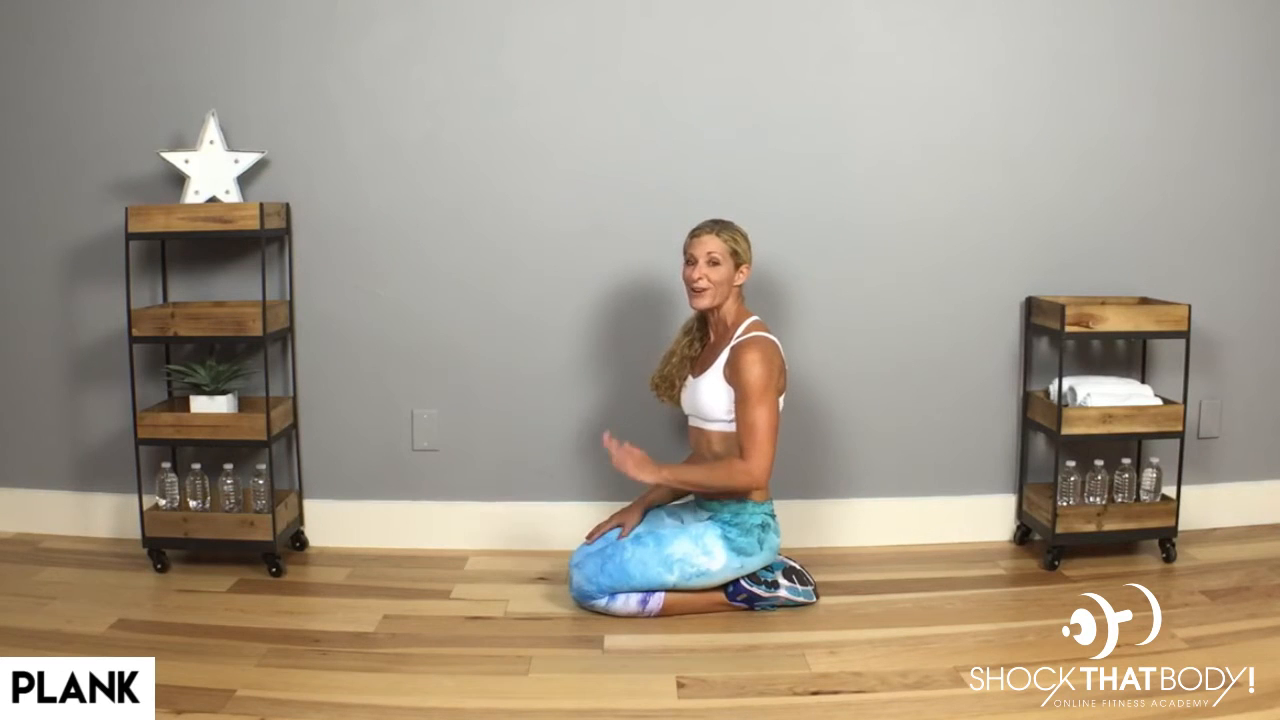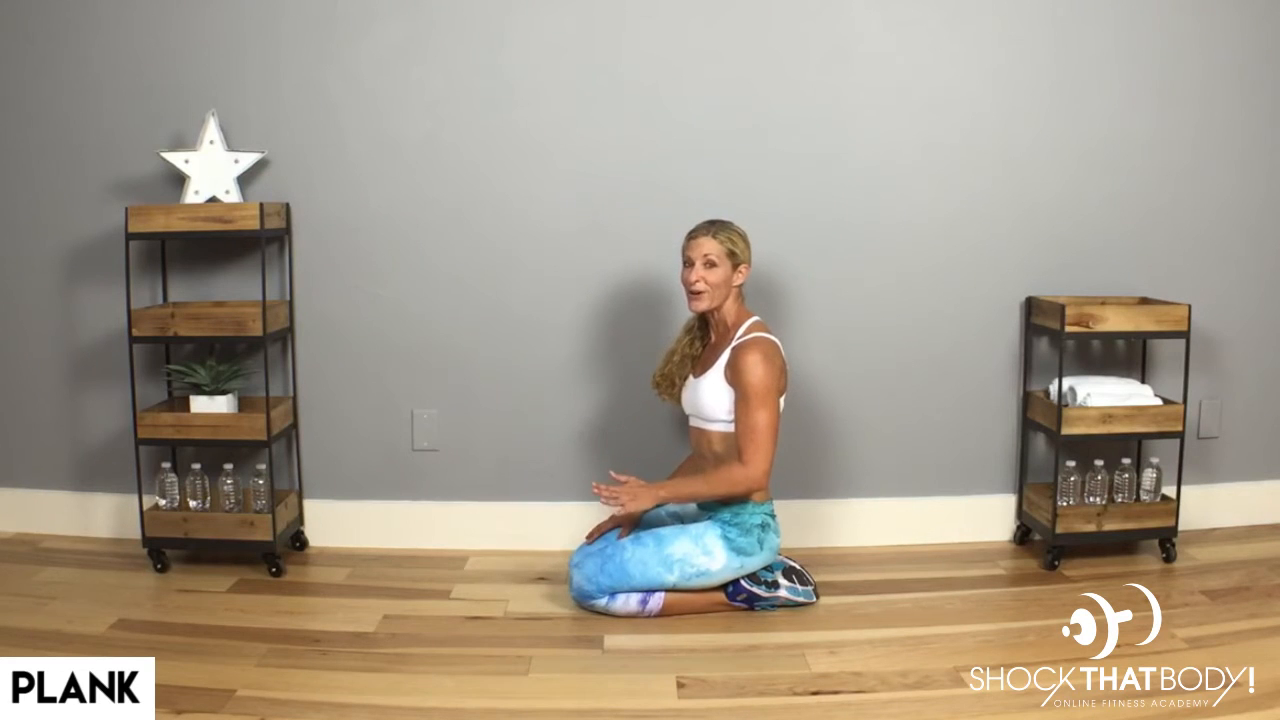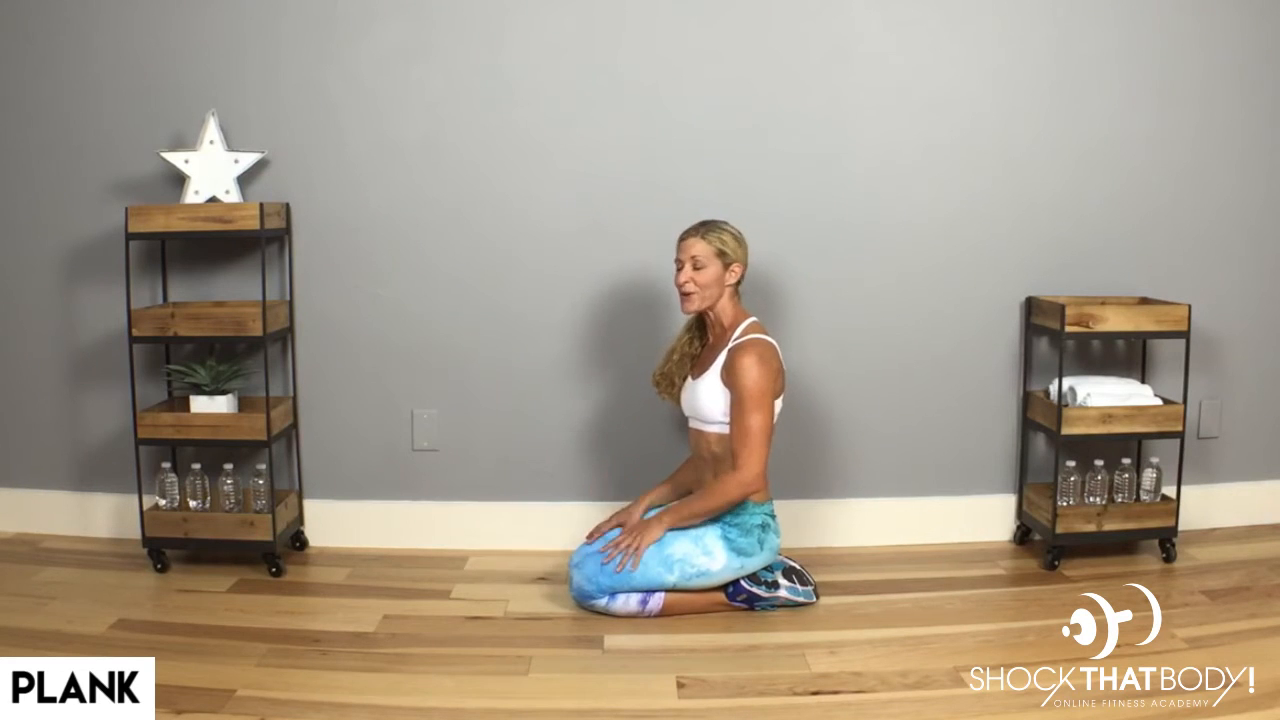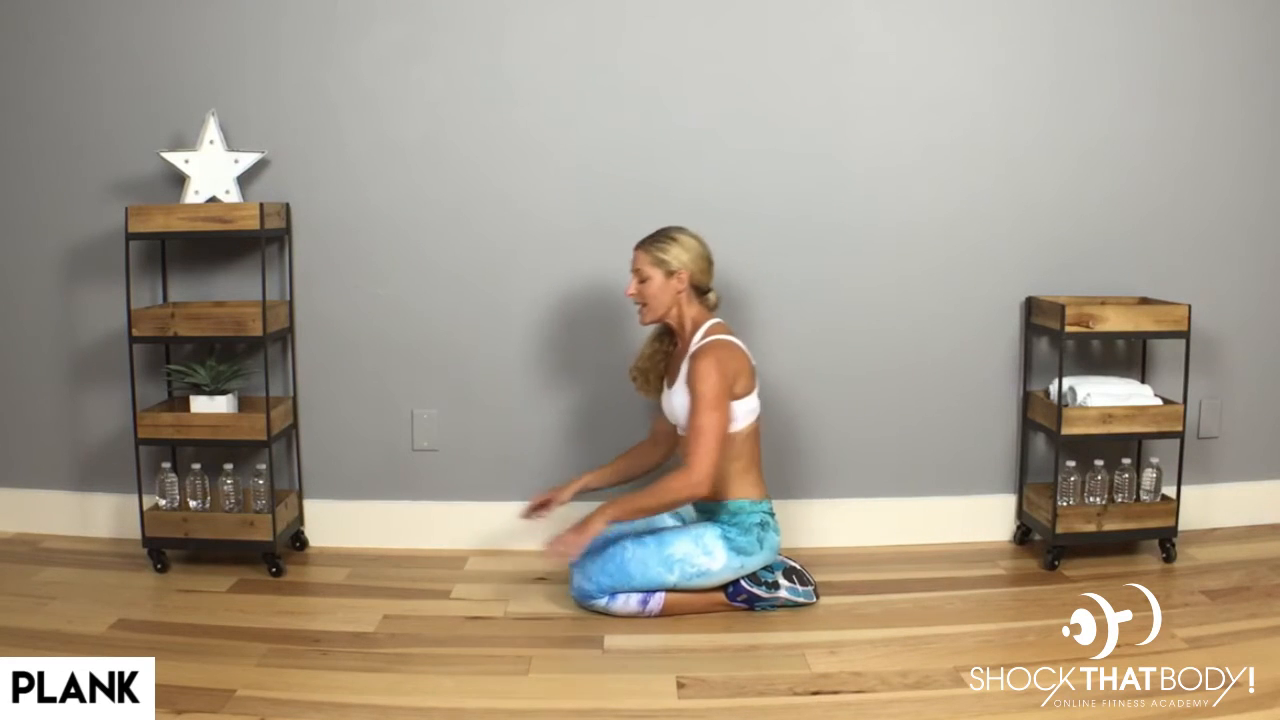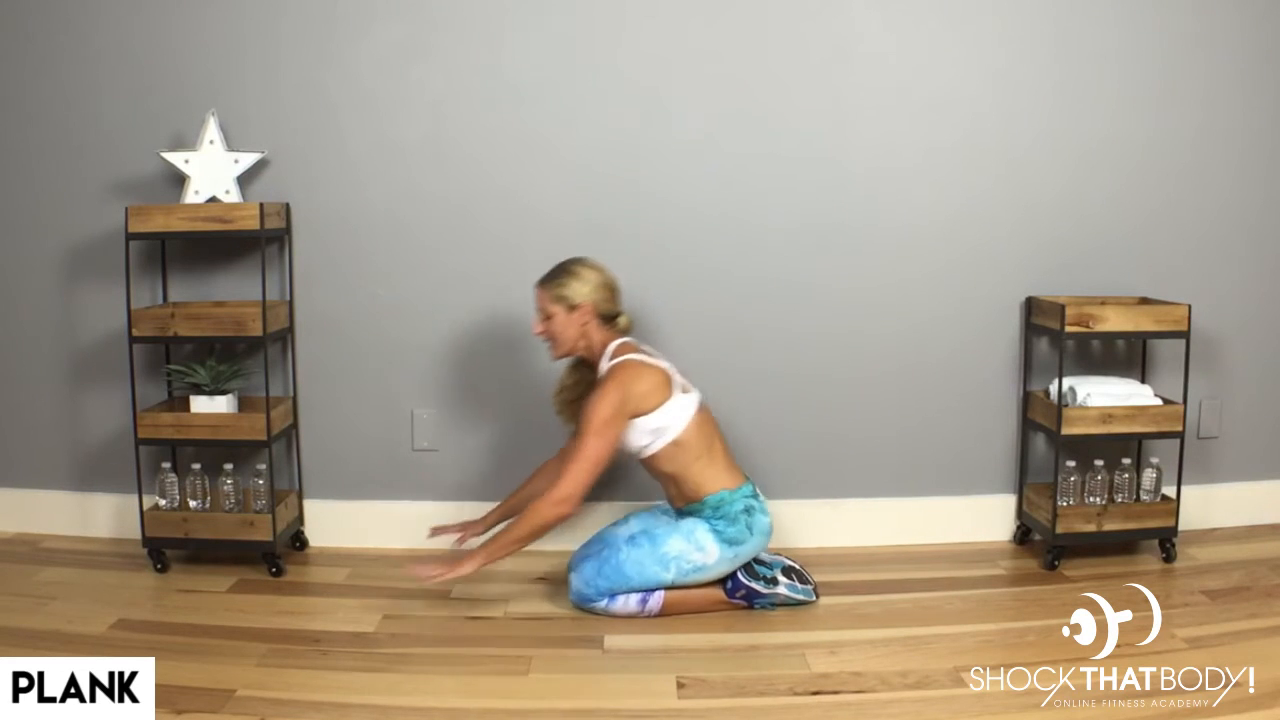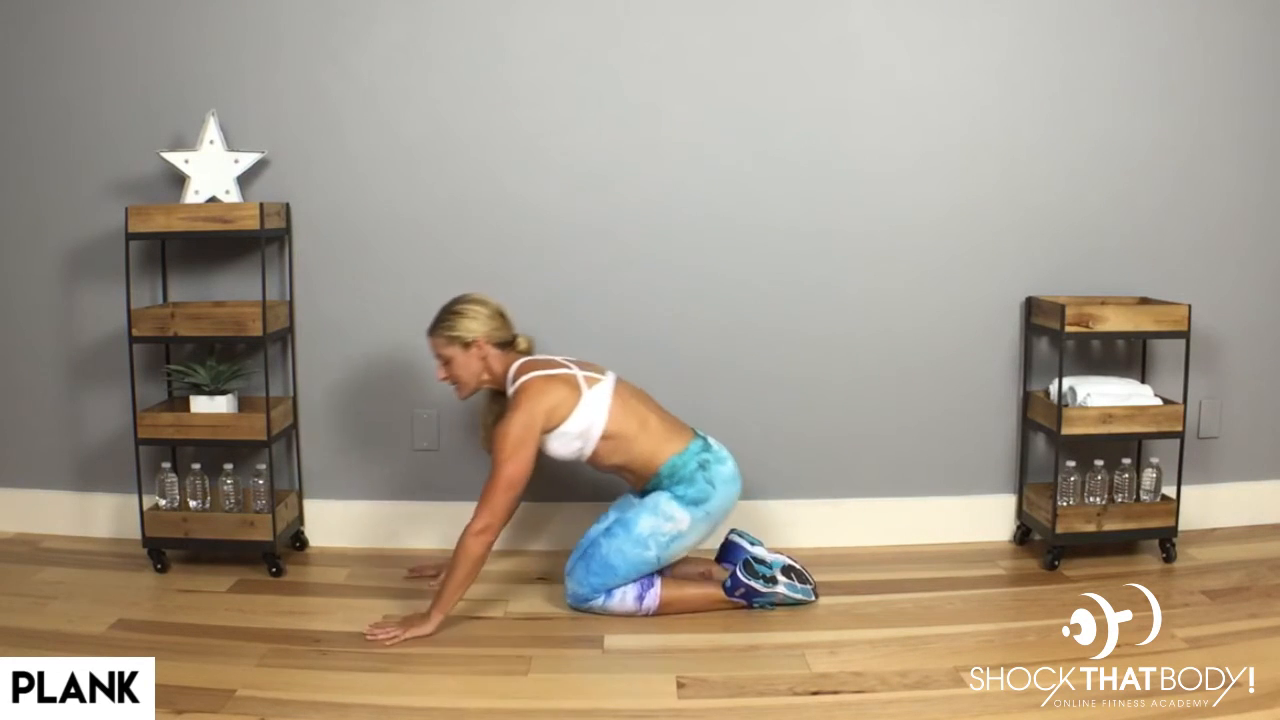
dt=0.3s
person 1, frame 1
left shoulder: (751, 350)
right shoulder: (703, 341)
left elbow: (754, 469)
left wrist: (659, 474)
right wrist: (643, 503)
left hip: (739, 528)
right hip: (708, 513)
left knee: (588, 582)
right knee: (586, 560)
left ankle: (743, 591)
right ankle: (752, 573)
person 1, frame 2
left shoulder: (753, 352)
right shoulder: (705, 340)
left elbow: (752, 472)
left wrist: (656, 493)
right wrist: (642, 503)
left hip: (739, 529)
right hip: (708, 514)
left knee: (588, 581)
right knee: (587, 558)
left ankle: (742, 592)
right ankle: (750, 573)
person 1, frame 3
left shoulder: (748, 355)
right shoulder: (704, 342)
left elbow: (746, 476)
left wrist: (660, 521)
right wrist: (646, 505)
left hip: (739, 529)
right hip: (710, 517)
left knee: (589, 582)
right knee: (588, 559)
left ankle: (742, 591)
right ankle: (749, 573)
person 1, frame 4
left shoulder: (712, 357)
right shoulder: (677, 347)
left elbow: (697, 479)
right elbow: (658, 445)
left wrist: (603, 515)
right wrist: (578, 485)
left hip: (738, 529)
right hip: (705, 515)
left knee: (591, 582)
right knee: (589, 555)
left ankle: (740, 590)
right ankle: (744, 569)
person 1, frame 5
left shoulder: (619, 383)
right shoulder: (614, 363)
left elbow: (563, 500)
right elbow: (565, 462)
left wrist: (476, 559)
right wrist: (489, 520)
left hip: (727, 521)
right hip: (697, 512)
left knee: (590, 587)
right knee: (588, 564)
left ankle: (740, 589)
right ankle: (735, 560)
person 1, frame 6
left shoulder: (530, 402)
right shoulder: (533, 375)
left elbow: (485, 524)
right elbow: (507, 496)
left wrist: (431, 618)
right wrist: (457, 567)
left hip: (695, 484)
right hip: (685, 474)
left knee: (585, 588)
right knee: (587, 565)
left ankle: (741, 586)
right ankle: (733, 559)
